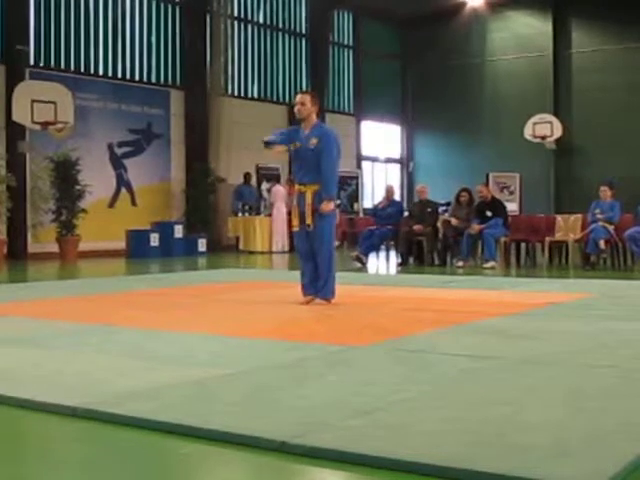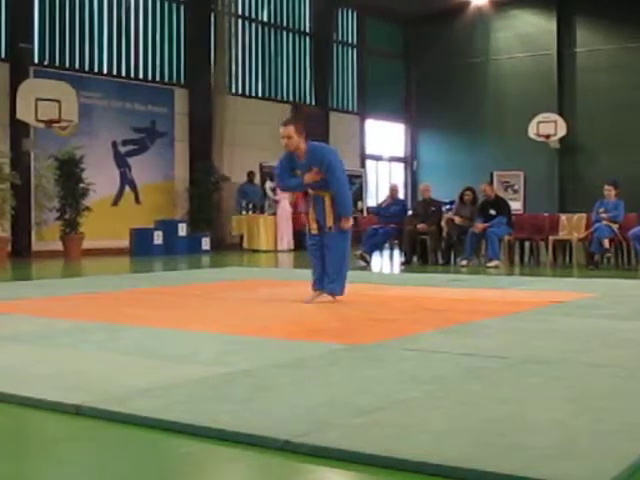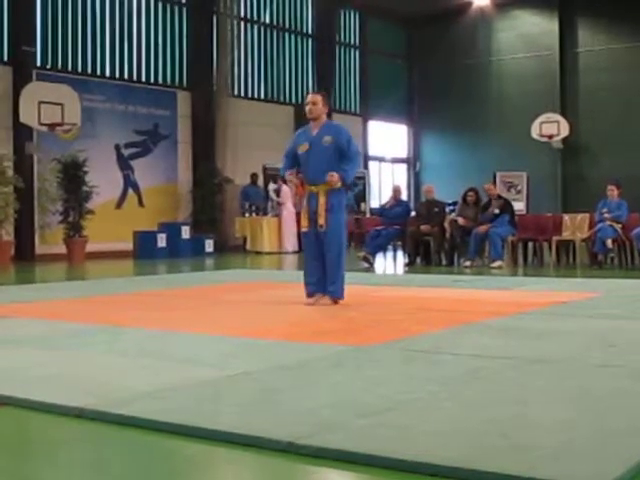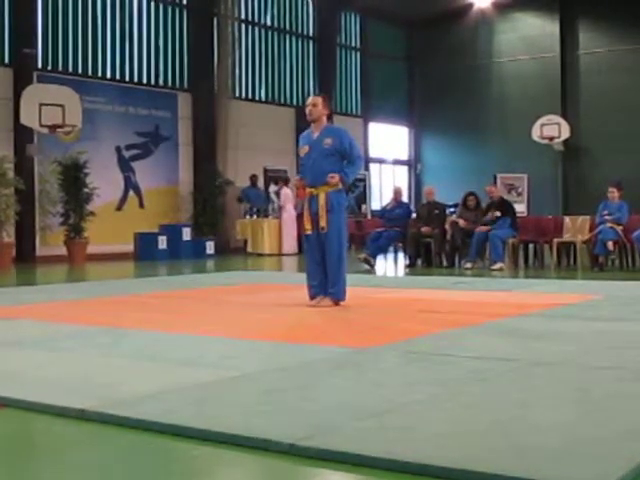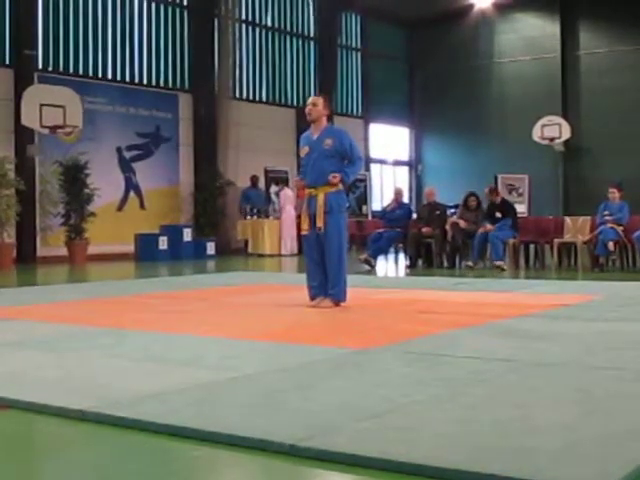
dt=0.7s
person 1, frame 1
left shoulder: (327, 134)
right shoulder: (293, 133)
left elbow: (329, 168)
right elbow: (273, 138)
left wrist: (328, 198)
right wrist: (274, 144)
left hip: (320, 197)
right hip: (301, 197)
left knee: (323, 247)
right knee: (303, 247)
left ankle: (325, 293)
right ankle: (310, 290)
person 1, frame 2
left shoulder: (324, 154)
right shoulder: (288, 158)
left elbow: (340, 186)
right elbow: (282, 182)
left wrist: (346, 215)
right wrist: (304, 180)
left hip: (335, 200)
right hip: (316, 200)
left knee: (336, 244)
right knee: (315, 244)
left ankle: (331, 289)
right ankle: (319, 287)
person 1, frame 3
left shoulder: (338, 132)
right shoulder: (300, 135)
left elbow: (354, 157)
right elbow: (290, 159)
left wrist: (342, 175)
right wrist: (289, 172)
left hip: (332, 196)
right hip: (309, 197)
left knee: (333, 245)
right knee: (310, 245)
left ankle: (333, 293)
right ankle: (315, 290)
person 1, frame 4
left shoulder: (338, 134)
right shoulder: (304, 137)
left elbow: (357, 159)
left wrist: (343, 177)
right wrist: (300, 180)
left hip: (332, 198)
right hip: (310, 199)
left knee: (334, 247)
right knee: (312, 248)
left ankle: (334, 294)
right ankle: (317, 292)
person 1, frame 5
left shoulder: (338, 135)
right shoulder: (304, 138)
left elbow: (357, 160)
left wrist: (343, 177)
right wrist: (301, 180)
left hip: (332, 199)
right hip: (310, 200)
left knee: (334, 248)
right knee: (312, 249)
left ankle: (334, 295)
right ankle: (318, 293)
